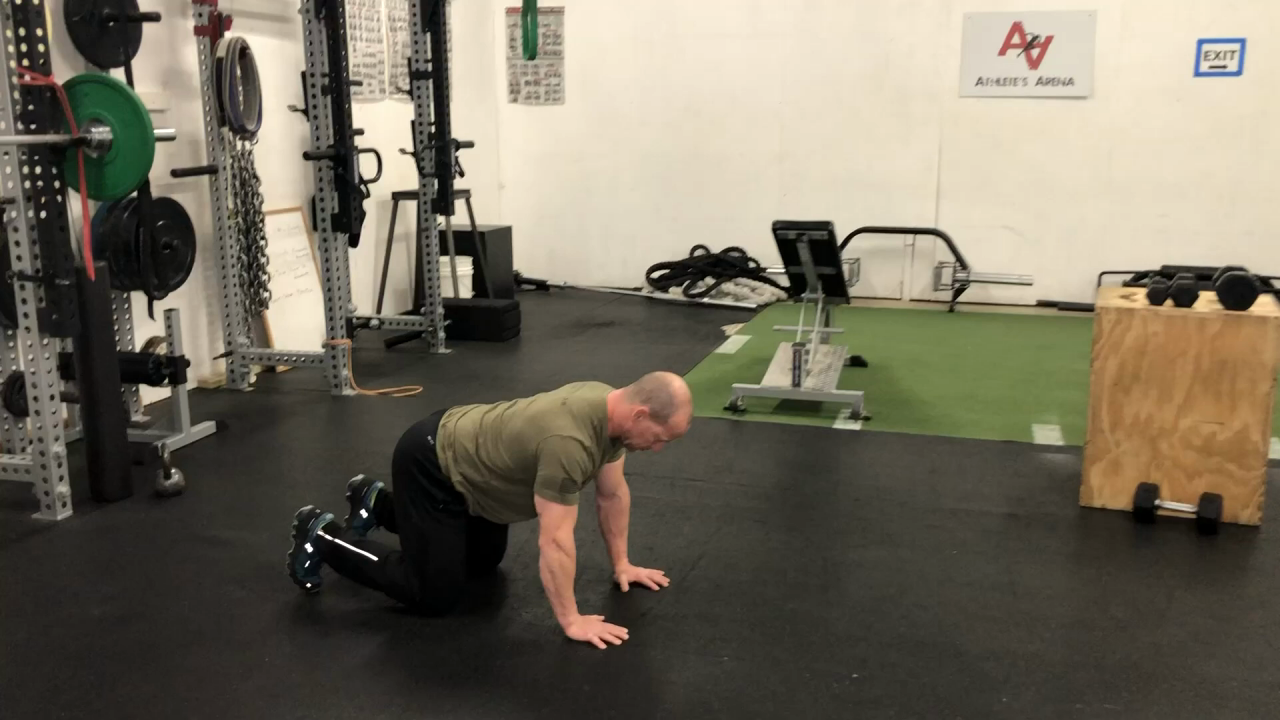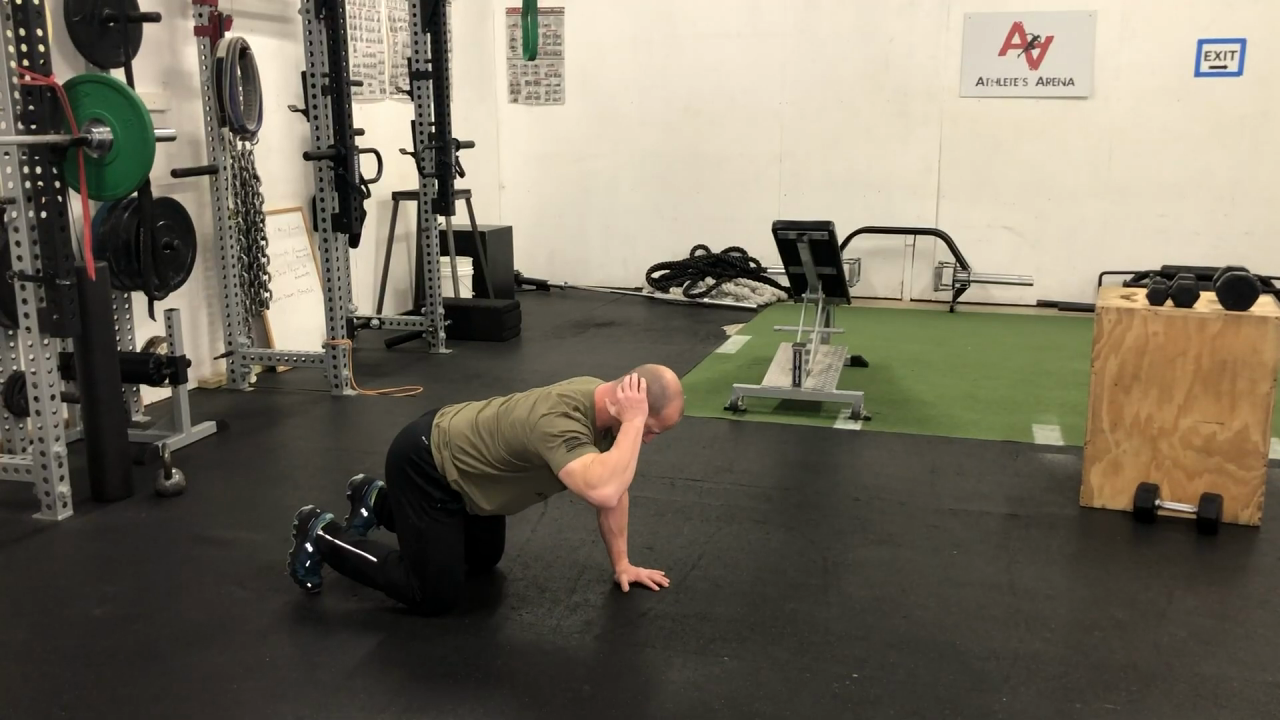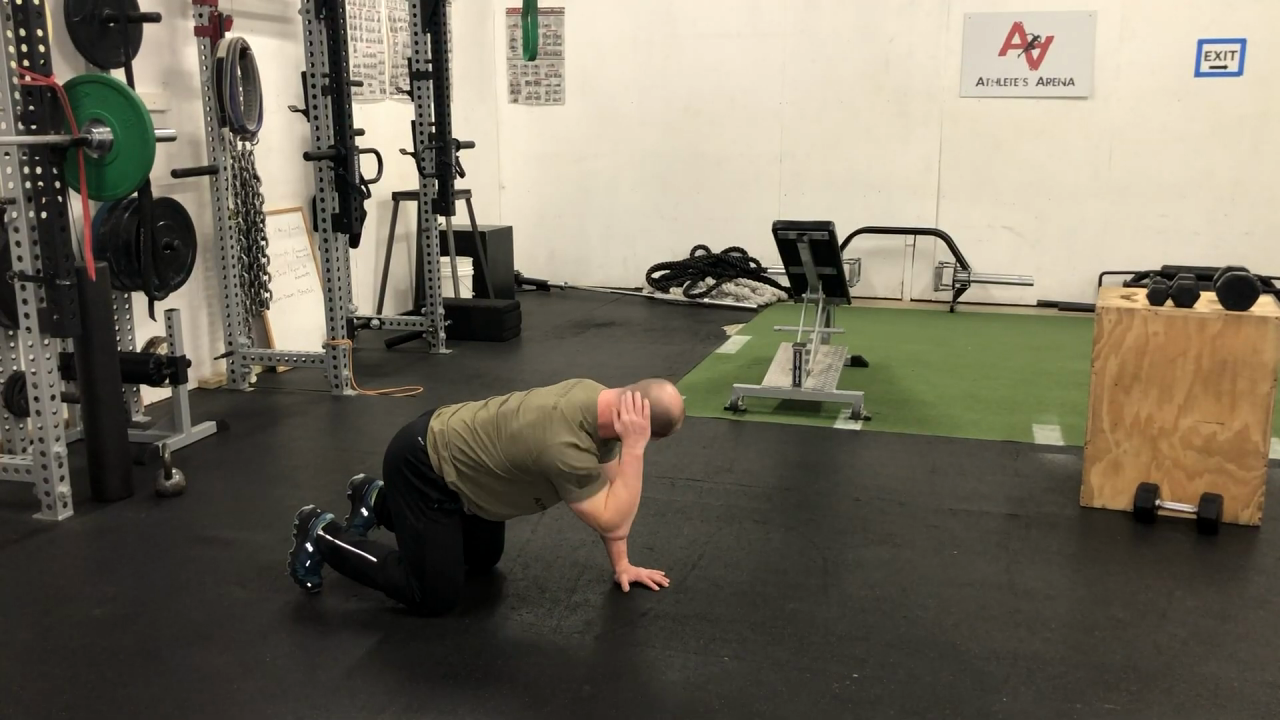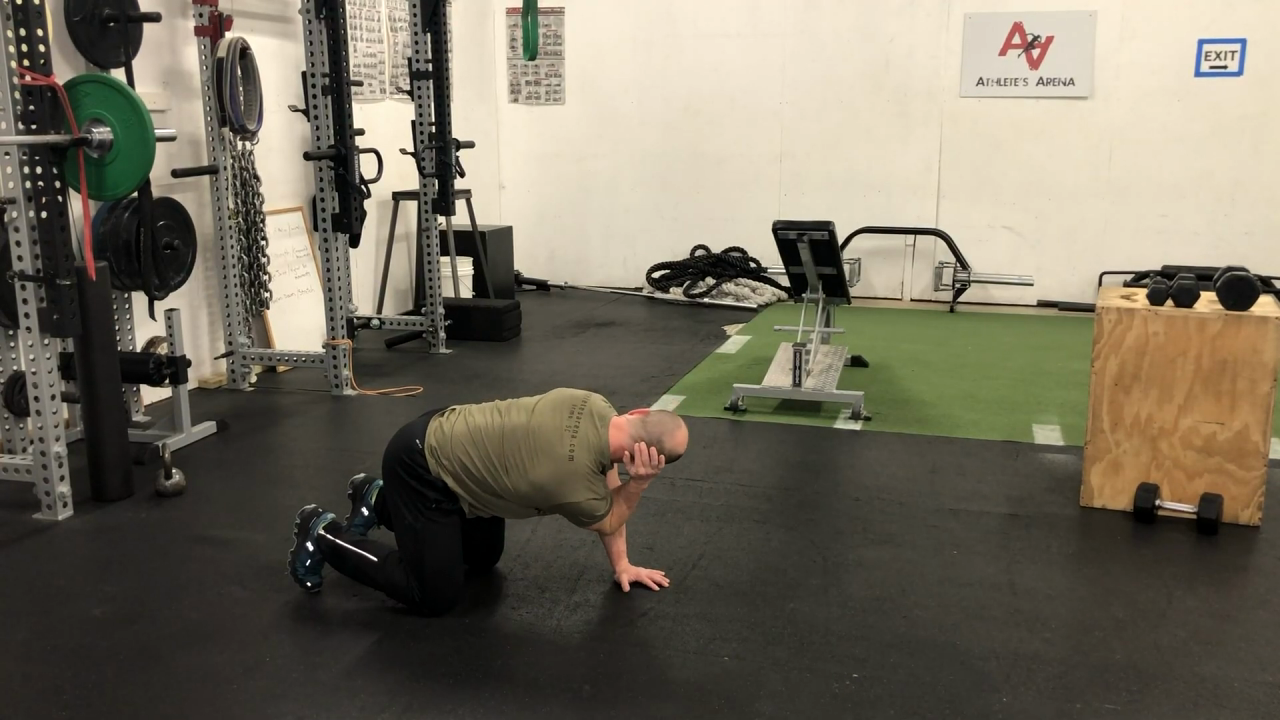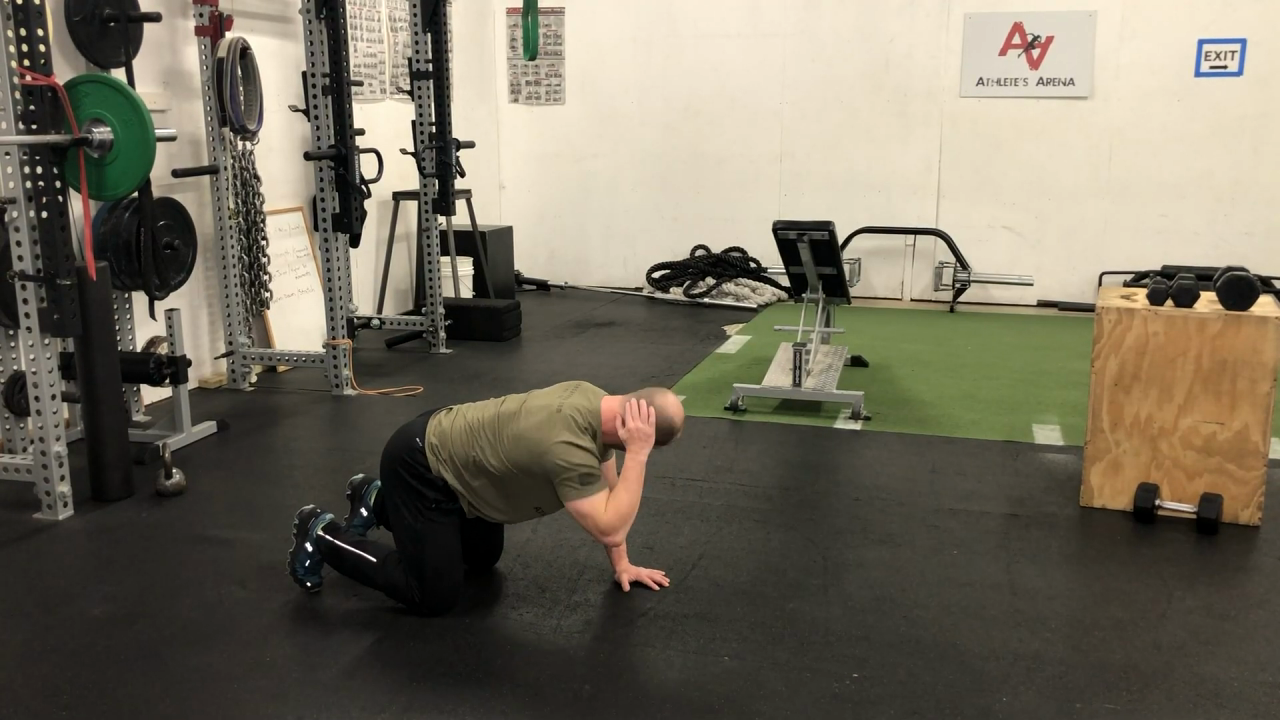
dt=1s
person 1, frame 1
left shoulder: (610, 406)
right shoulder: (570, 440)
left elbow: (612, 494)
right elbow: (555, 540)
left wrist: (621, 563)
right wrist: (571, 620)
left hip: (466, 455)
right hip: (430, 463)
left knee: (484, 562)
right knee: (435, 595)
left ankle: (377, 502)
right ankle: (323, 538)
person 1, frame 2
left shoulder: (603, 404)
right shoulder: (561, 421)
left elbow: (613, 491)
right elbow: (602, 492)
left wrist: (621, 563)
right wrist: (632, 421)
left hip: (460, 454)
right hip: (425, 462)
left knee: (483, 559)
right knee: (434, 595)
left ankle: (378, 501)
right ankle: (323, 538)
person 1, frame 3
left shoulder: (599, 399)
right shoulder: (564, 442)
left elbow: (611, 487)
right elbow: (614, 524)
left wrist: (621, 565)
right wrist: (634, 446)
left hip: (453, 448)
right hip: (422, 464)
left knee: (484, 558)
right knee: (434, 596)
left ankle: (378, 501)
right ankle: (324, 537)
person 1, frame 4
left shoulder: (597, 408)
right shoulder: (575, 483)
left elbow: (610, 492)
right elbow: (609, 519)
left wrist: (621, 564)
right wrist: (639, 483)
left hip: (446, 435)
right hip: (420, 466)
left knee: (484, 557)
right knee: (434, 596)
left ankle: (377, 499)
right ankle: (324, 537)
person 1, frame 5
left shoulder: (595, 402)
right shoulder: (567, 443)
left elbow: (610, 488)
right elbow: (610, 531)
left wrist: (622, 565)
right wrist: (638, 451)
left hip: (452, 450)
right hip: (419, 463)
left knee: (484, 557)
right knee: (434, 595)
left ankle: (377, 501)
right ankle: (324, 536)
